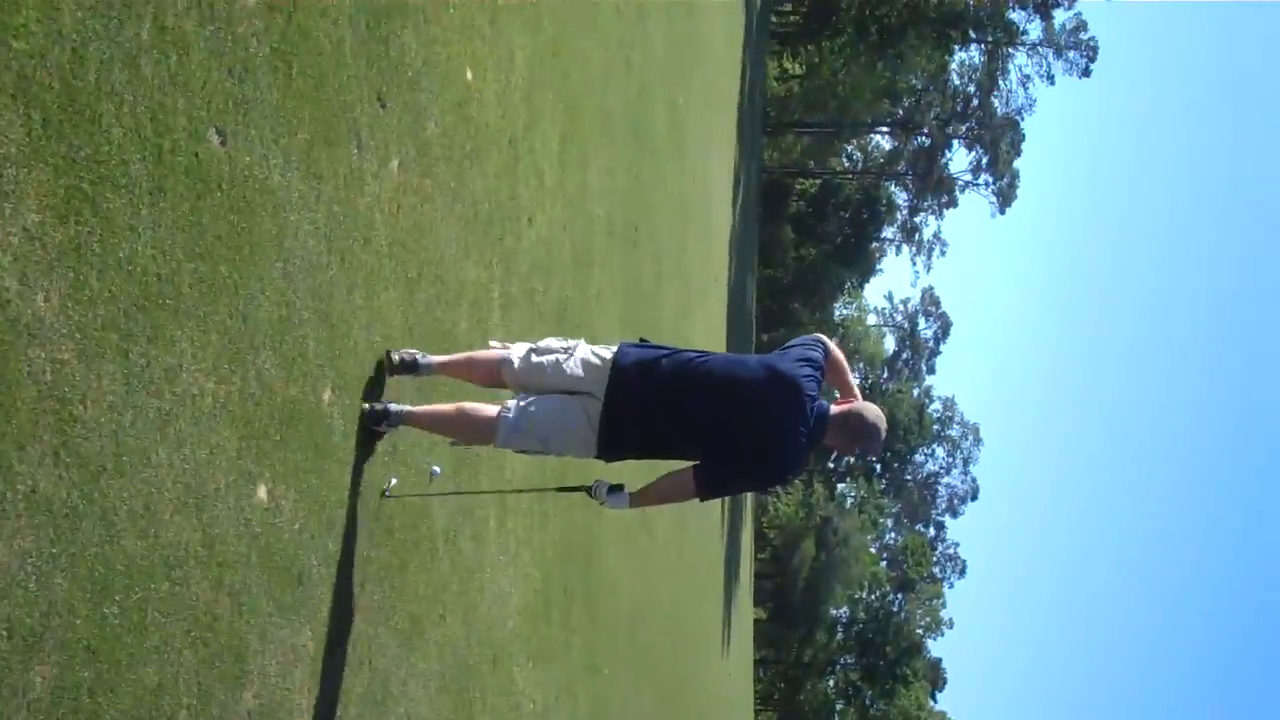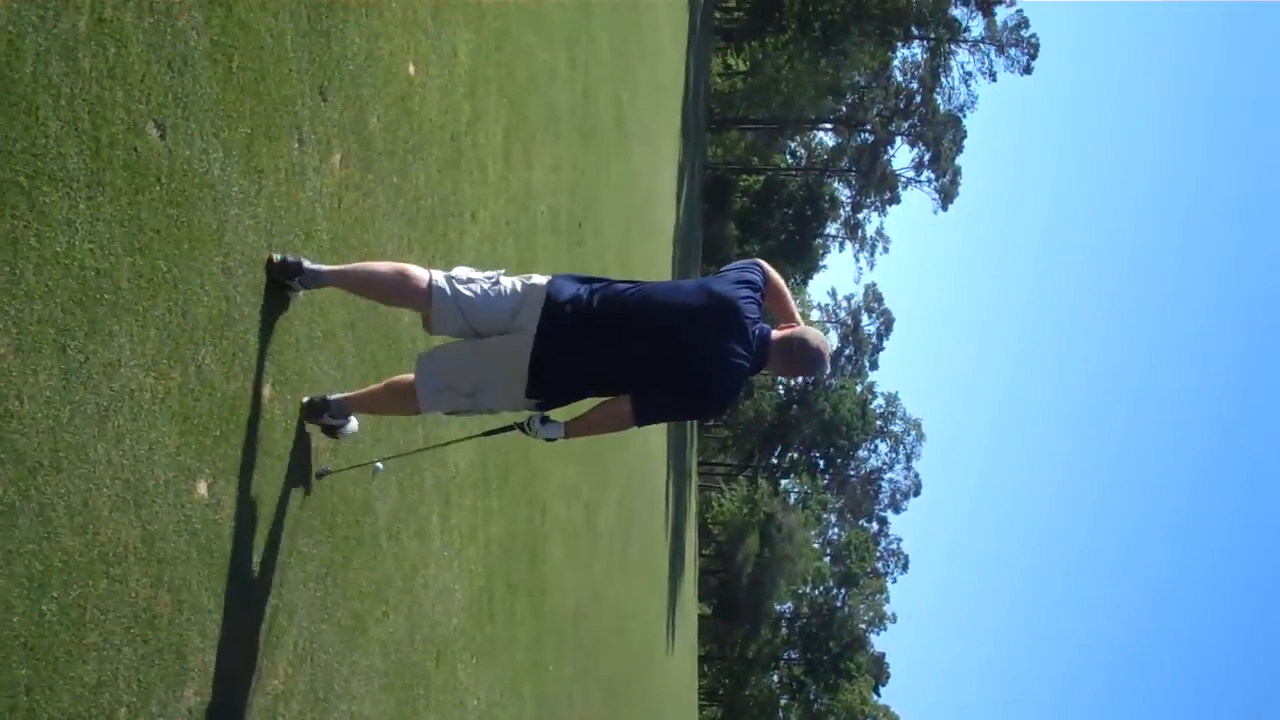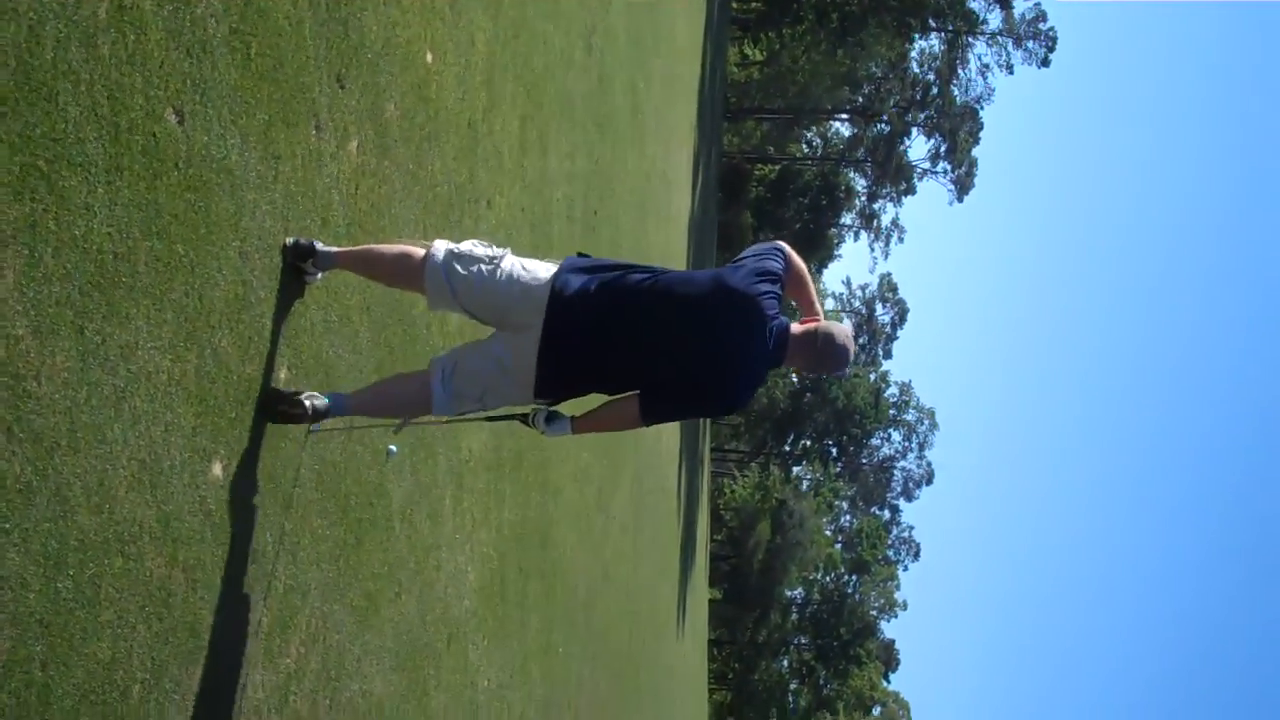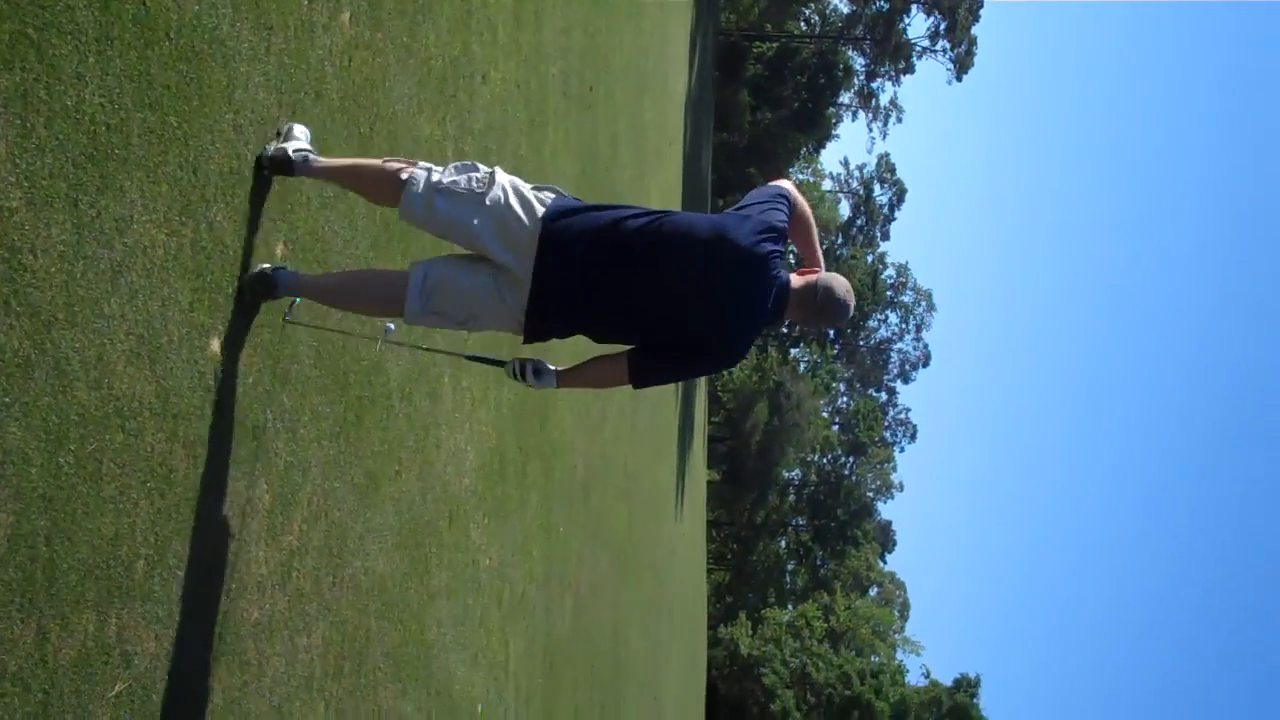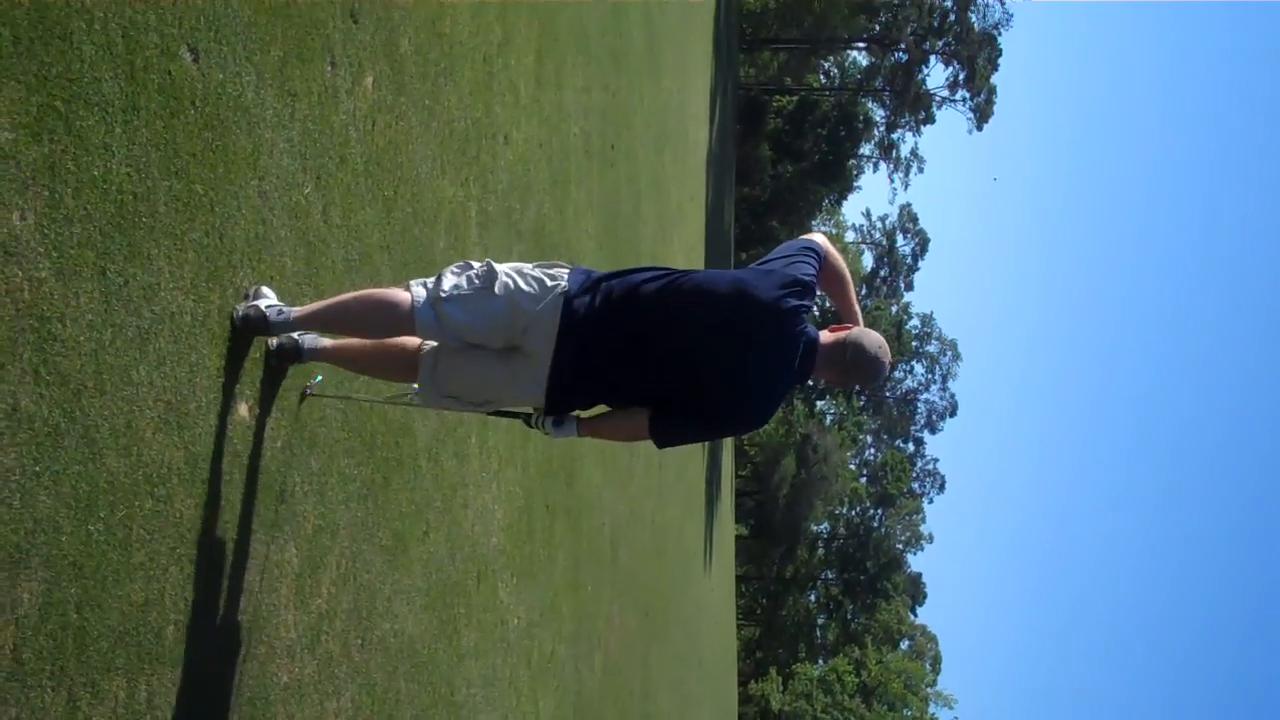
dt=0.5s
person 1, frame 1
left shoulder: (801, 370)
right shoulder: (779, 459)
left elbow: (824, 340)
right elbow: (694, 480)
right wrist: (630, 499)
left hip: (623, 363)
right hip: (613, 431)
left knee: (518, 363)
right knee: (504, 424)
person 1, frame 2
left shoulder: (739, 291)
right shoulder: (718, 388)
left elbow: (766, 268)
right elbow: (631, 408)
left wrist: (796, 321)
right wrist: (561, 430)
left hip: (552, 298)
right hip: (544, 373)
left knee: (428, 289)
right knee: (430, 385)
left ankle: (314, 273)
person 1, frame 3
left shoulder: (759, 282)
right shoulder: (735, 387)
left elbow: (783, 248)
right elbow: (641, 408)
left wrist: (813, 312)
right wrist: (570, 426)
left hip: (561, 288)
right hip: (554, 367)
left knee: (436, 266)
right knee: (440, 387)
left ankle: (326, 255)
right ankle: (330, 405)
person 1, frame 4
left shoulder: (761, 230)
right shoulder: (729, 342)
left elbow: (785, 187)
right elbow: (633, 367)
left wrist: (815, 261)
right wrist: (557, 378)
left hip: (553, 222)
right hip: (542, 302)
left knee: (426, 188)
right knee: (415, 294)
left ankle: (307, 160)
right ankle: (295, 283)
person 1, frame 5
left shoulder: (788, 286)
right shoulder: (753, 404)
left elbow: (818, 240)
right elbow: (648, 422)
left wrist: (856, 323)
right wrist: (575, 426)
left hip: (568, 299)
right hip: (565, 382)
left knee: (422, 306)
right knee: (429, 368)
left ankle: (287, 318)
right ankle: (313, 349)
